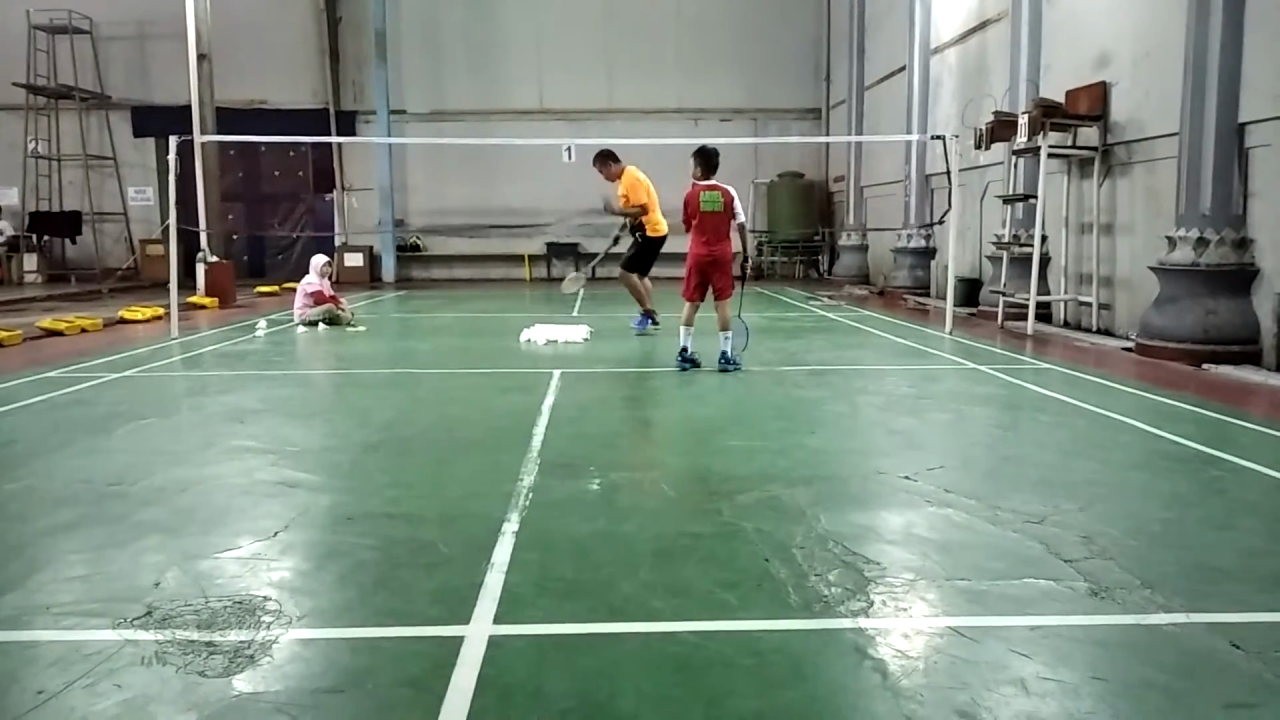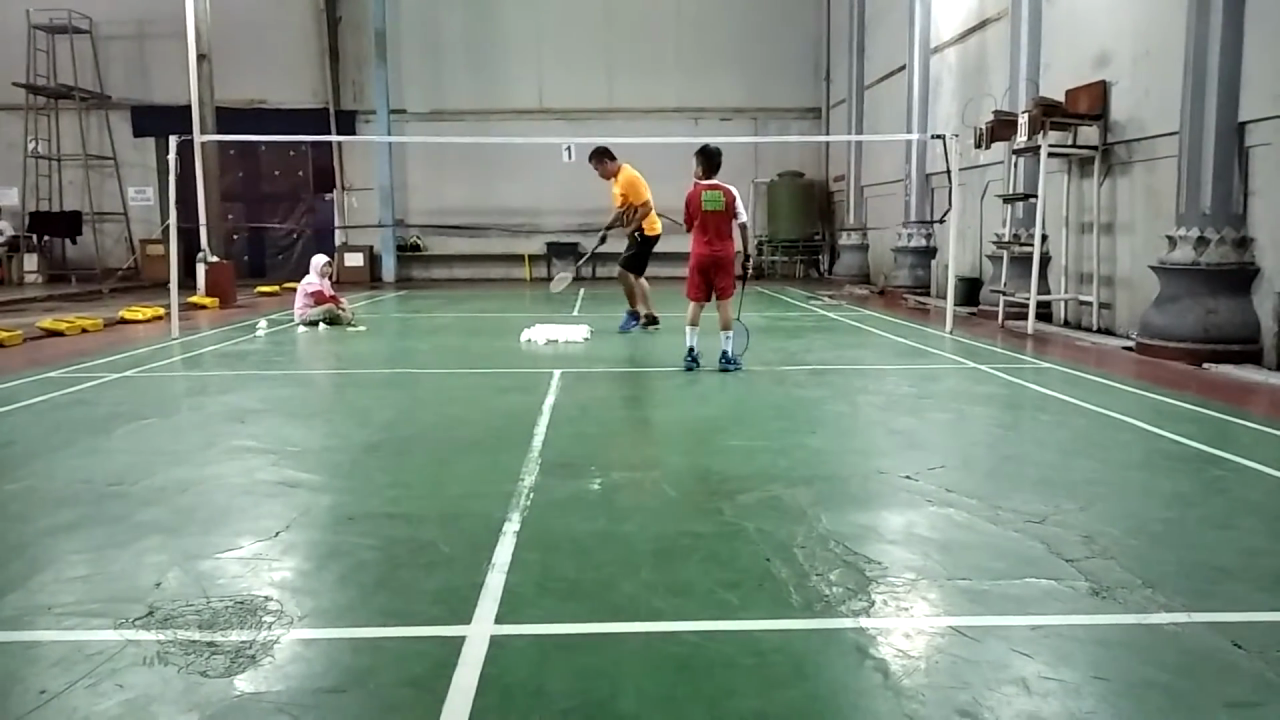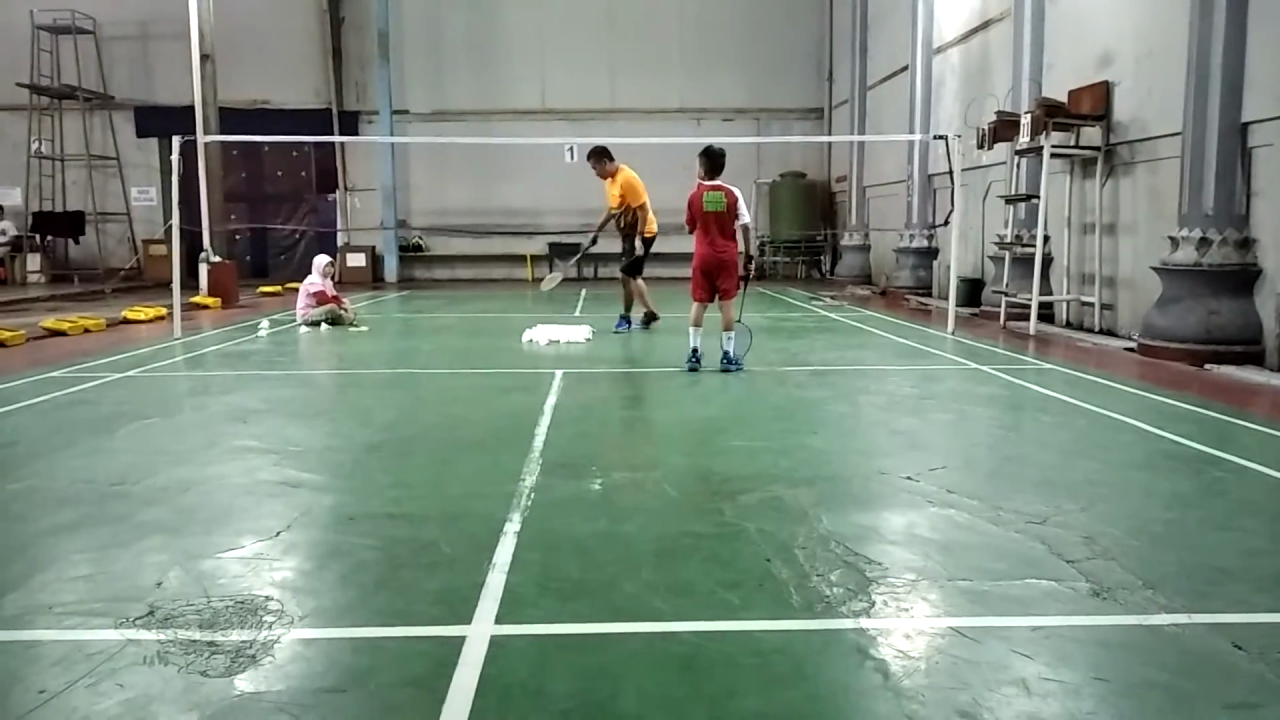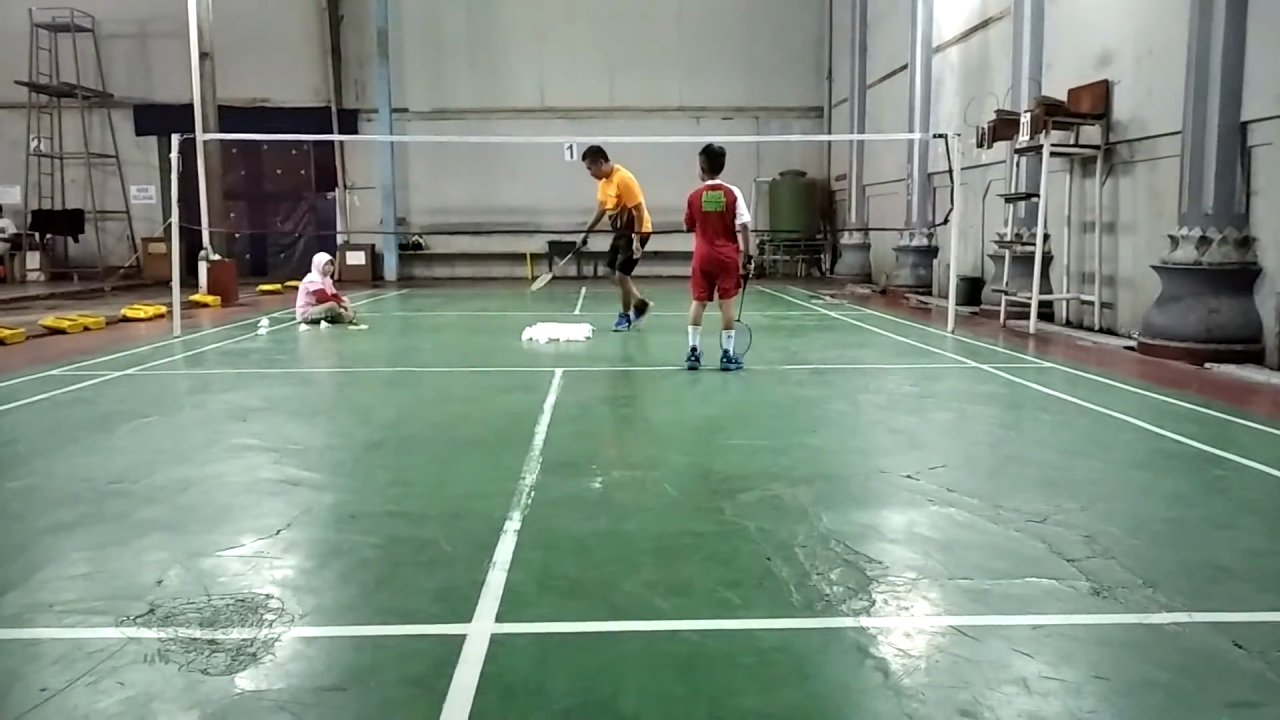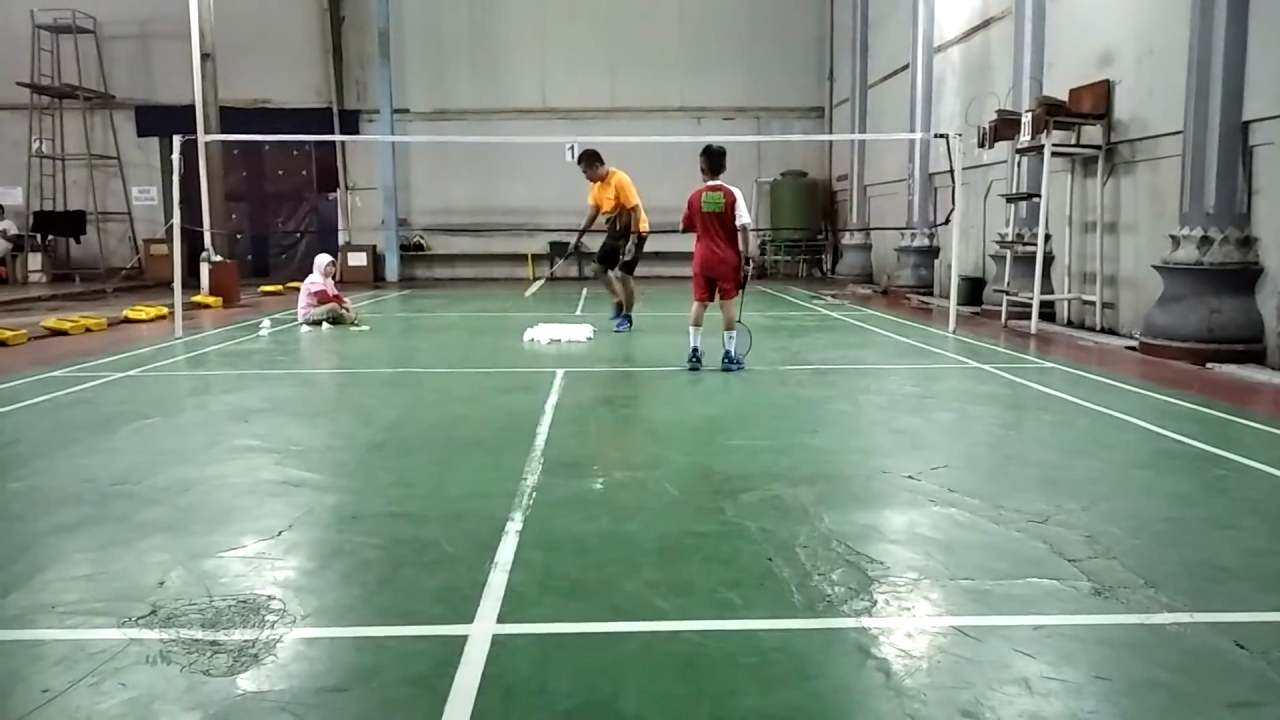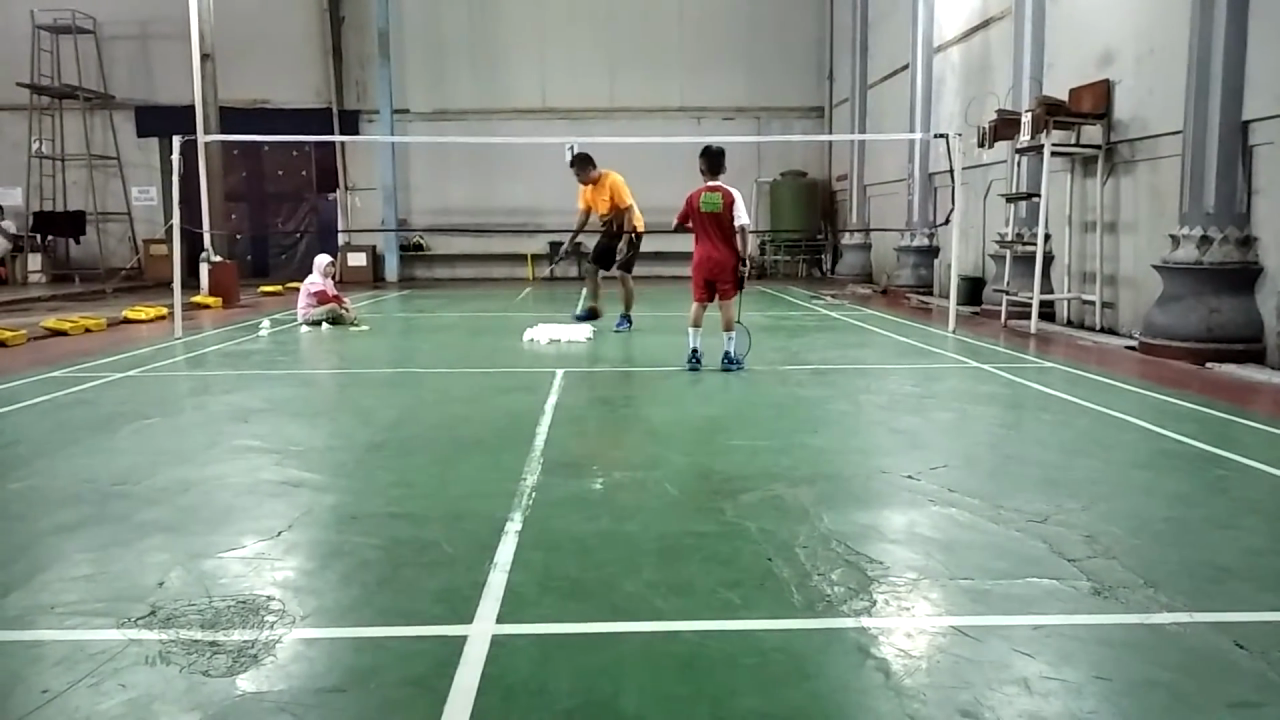
dt=0.1s
person 1, frame 1
left shoulder: (691, 195)
right shoulder: (728, 193)
left elbow: (687, 227)
right elbow: (741, 226)
right wrist: (746, 255)
left hip: (697, 256)
right hip: (721, 256)
left knee: (692, 303)
right knee: (722, 304)
left ankle: (684, 352)
right ankle: (726, 355)
person 1, frame 2
left shoulder: (693, 194)
right shoulder: (730, 192)
left elbow: (689, 226)
right elbow: (743, 225)
right wrist: (747, 254)
left hip: (699, 256)
right hip: (723, 256)
left knee: (696, 303)
right knee: (723, 304)
left ankle: (691, 352)
right ankle: (726, 355)
person 1, frame 3
left shoulder: (695, 196)
right shoulder: (733, 193)
left elbow: (691, 228)
right elbow: (745, 227)
right wrist: (749, 256)
left hip: (703, 257)
right hip: (727, 257)
left knee: (699, 303)
right knee: (726, 304)
left ankle: (694, 352)
right ankle: (728, 355)
person 1, frame 4
left shoulder: (695, 195)
right shoulder: (733, 193)
left elbow: (689, 227)
right elbow: (744, 226)
right wrist: (748, 256)
left hip: (703, 257)
right hip: (727, 257)
left knee: (698, 301)
right knee: (726, 303)
left ankle: (693, 351)
right ankle: (728, 354)
person 1, frame 5
left shoulder: (695, 196)
right shoulder: (733, 194)
left elbow: (685, 227)
right elbow: (744, 228)
right wrist: (746, 257)
left hip: (703, 258)
right hip: (728, 259)
left knee: (700, 303)
right knee: (727, 304)
left ankle: (694, 352)
right ankle: (729, 355)
person 1, frame 6
left shoulder: (694, 197)
right shoulder: (732, 195)
left elbow: (678, 225)
right elbow: (742, 228)
right wrist: (744, 258)
left hip: (702, 259)
right hip: (727, 259)
left knee: (699, 303)
right knee: (726, 304)
left ankle: (694, 353)
right ankle: (729, 355)
person 2, frame 1
left shoulder: (631, 178)
right shoulder: (626, 177)
left elbow: (643, 209)
left wrist: (616, 210)
left hip: (651, 232)
right hip: (650, 231)
left knee: (625, 272)
right knee: (639, 274)
left ankle: (648, 312)
right ankle: (648, 313)
person 2, frame 2
left shoulder: (629, 177)
right shoulder: (615, 178)
left elbow: (647, 207)
left wrist: (631, 229)
right wrist: (606, 229)
left hip: (646, 231)
right hip: (636, 231)
left knee: (624, 271)
right knee: (636, 275)
left ankle: (634, 313)
right ankle: (650, 316)
person 2, frame 3
left shoulder: (627, 178)
right shoulder: (610, 180)
left elbow: (643, 210)
right elbow: (613, 209)
left wrist: (638, 238)
right wrist: (597, 230)
left hip: (641, 233)
right hip: (629, 233)
left knee: (626, 276)
right knee: (632, 276)
left ankle: (626, 317)
right ankle: (650, 313)
person 2, frame 4
left shoulder: (623, 178)
right shoulder: (602, 181)
left elbow: (639, 210)
right elbow: (602, 208)
left wrist: (637, 239)
right wrist: (587, 232)
left hip: (636, 232)
right hip: (619, 231)
left knee: (621, 274)
right knee: (613, 270)
left ankle: (627, 314)
right ankle: (640, 302)
person 2, frame 5
left shoulder: (620, 180)
right shoulder: (595, 184)
left elbow: (636, 211)
right elbow: (593, 212)
left wrist: (632, 240)
right wrist: (579, 236)
left hip: (634, 231)
right hip: (615, 232)
left knee: (623, 274)
right knee: (599, 267)
left ankle: (627, 315)
right ankle: (619, 302)
person 2, frame 6
left shoulder: (613, 181)
right shoulder: (585, 188)
left elbow: (629, 211)
right elbow: (583, 216)
left wrist: (625, 240)
right wrist: (570, 242)
left hip: (630, 230)
right hip: (609, 231)
left knee: (622, 273)
right knee: (591, 267)
left ankle: (626, 316)
right ankle: (593, 308)
